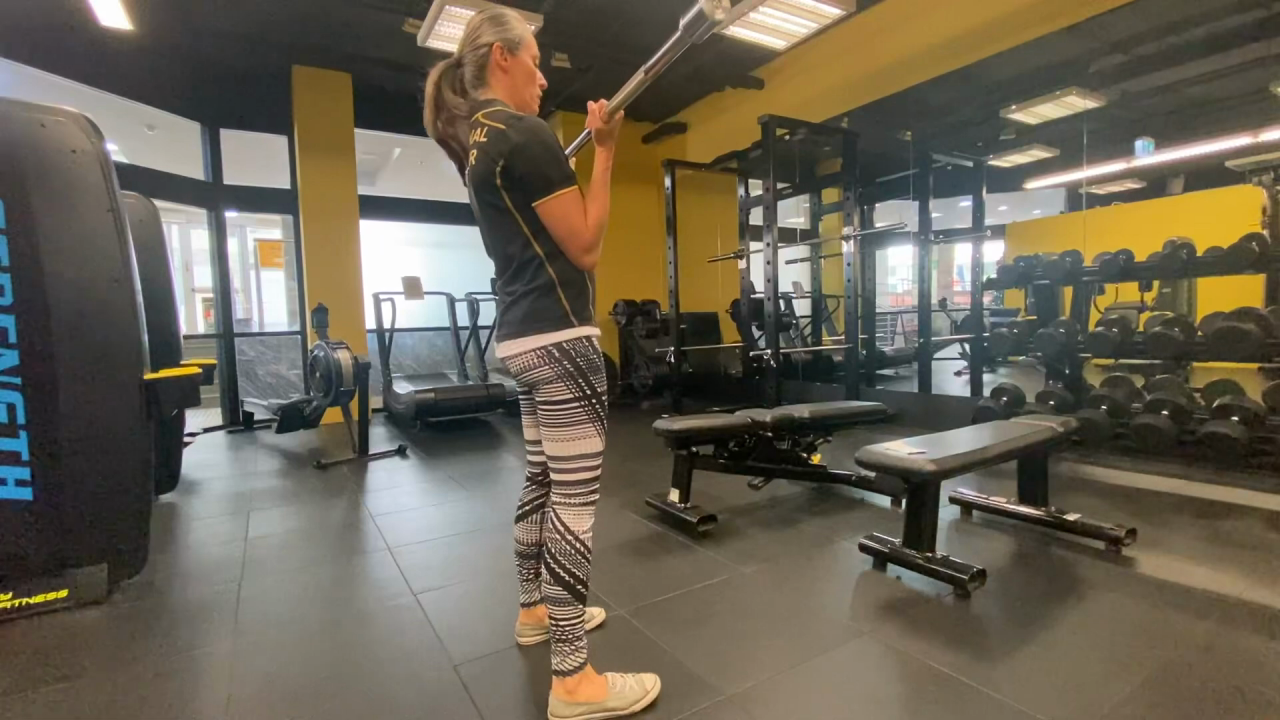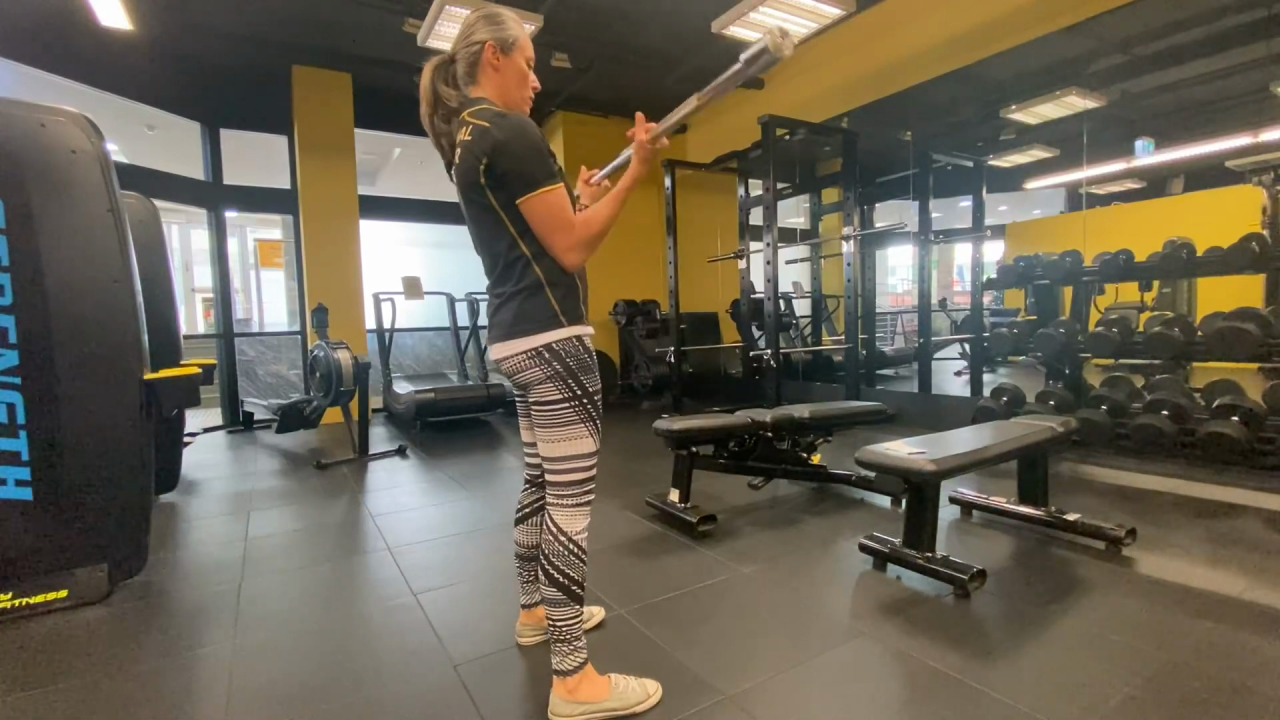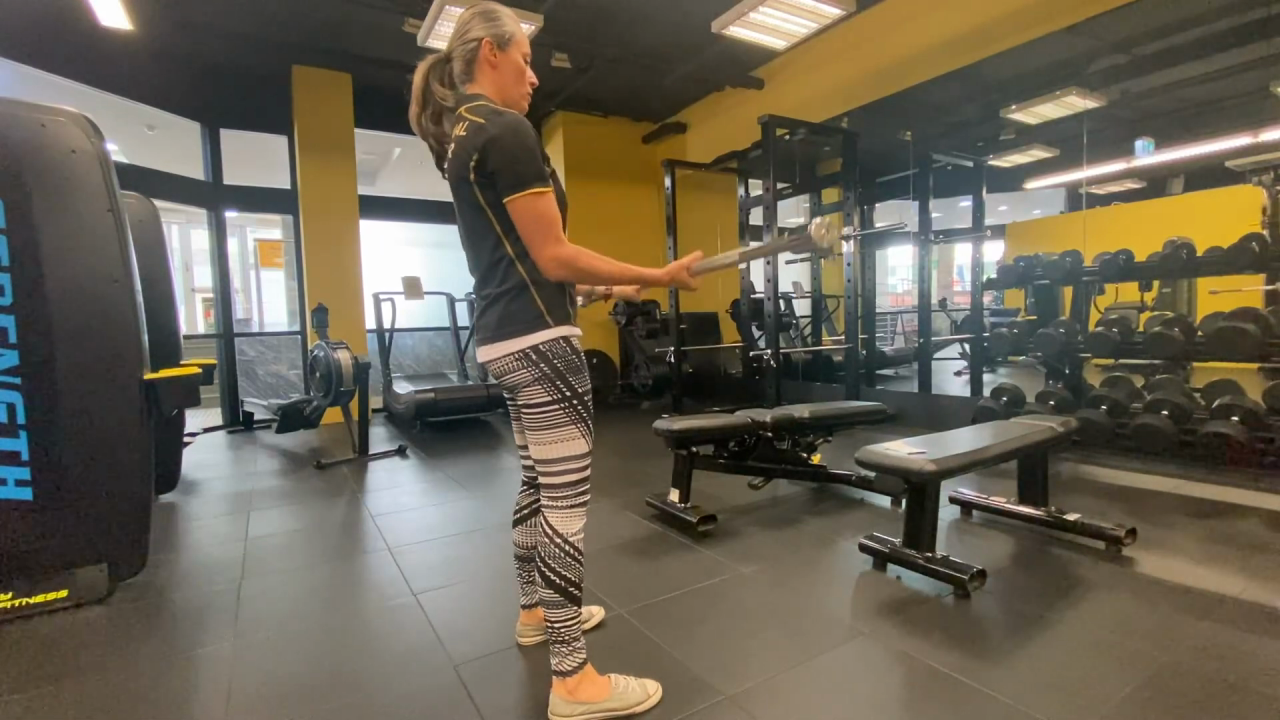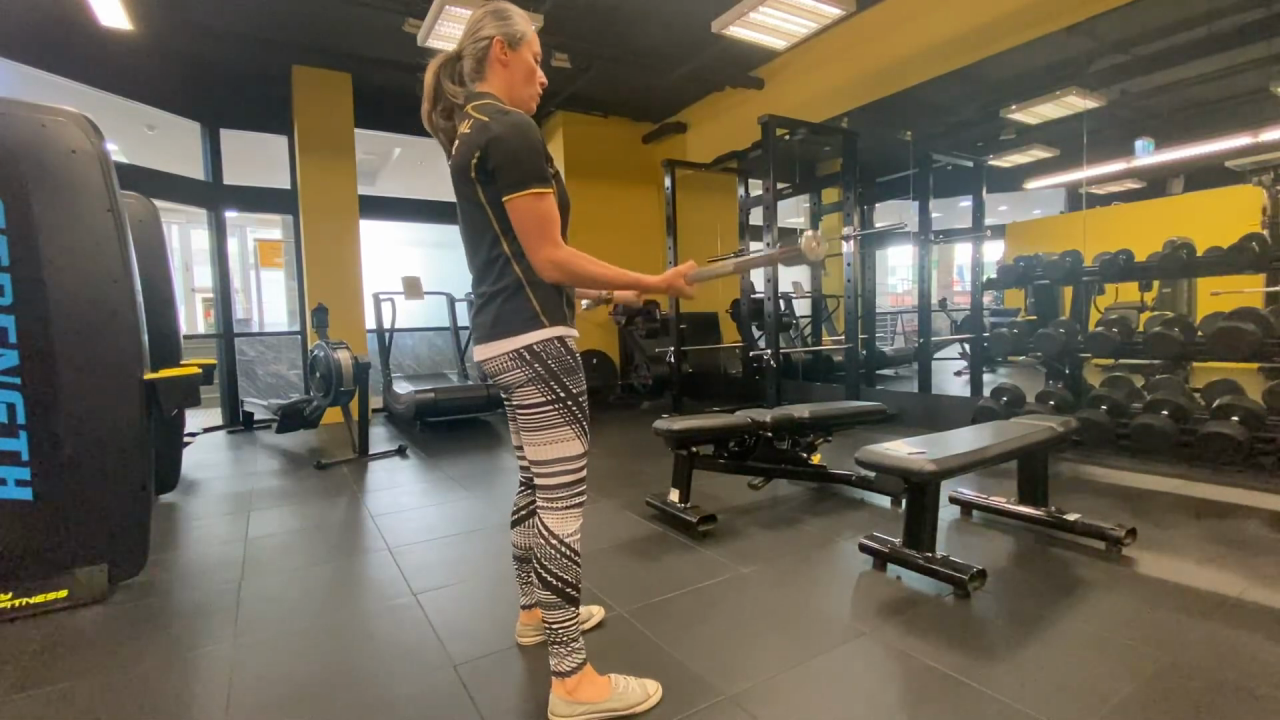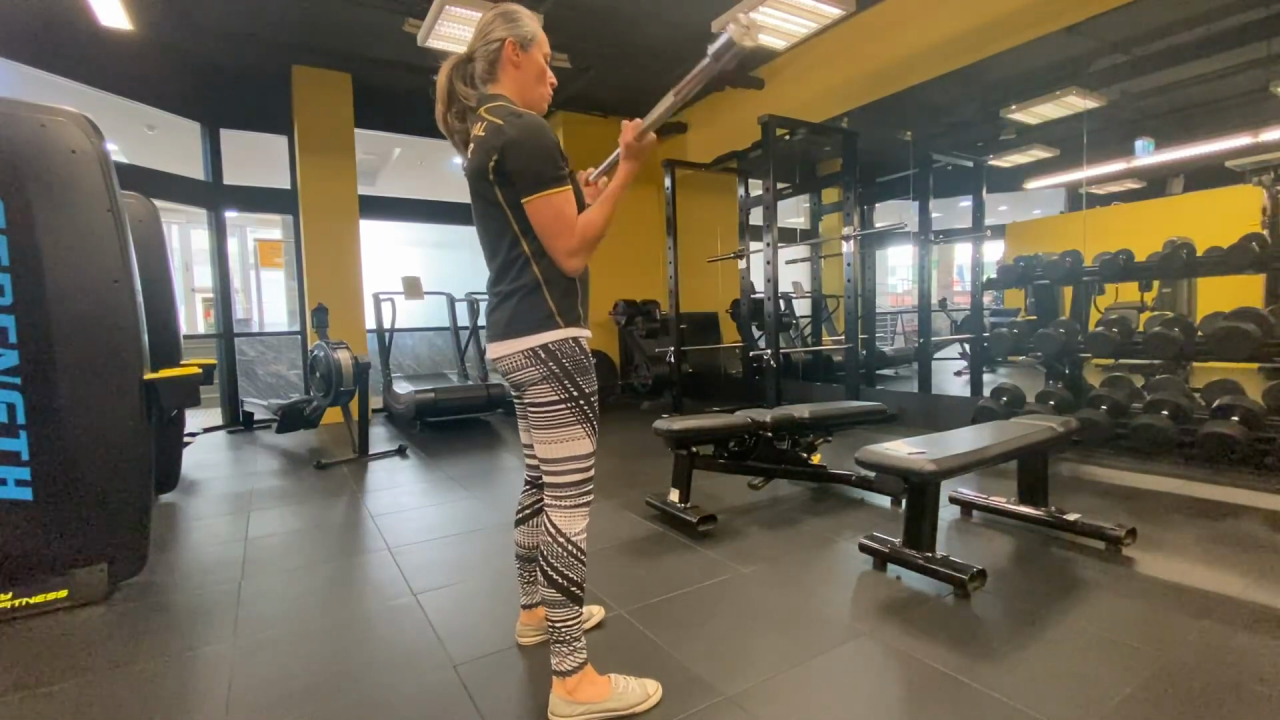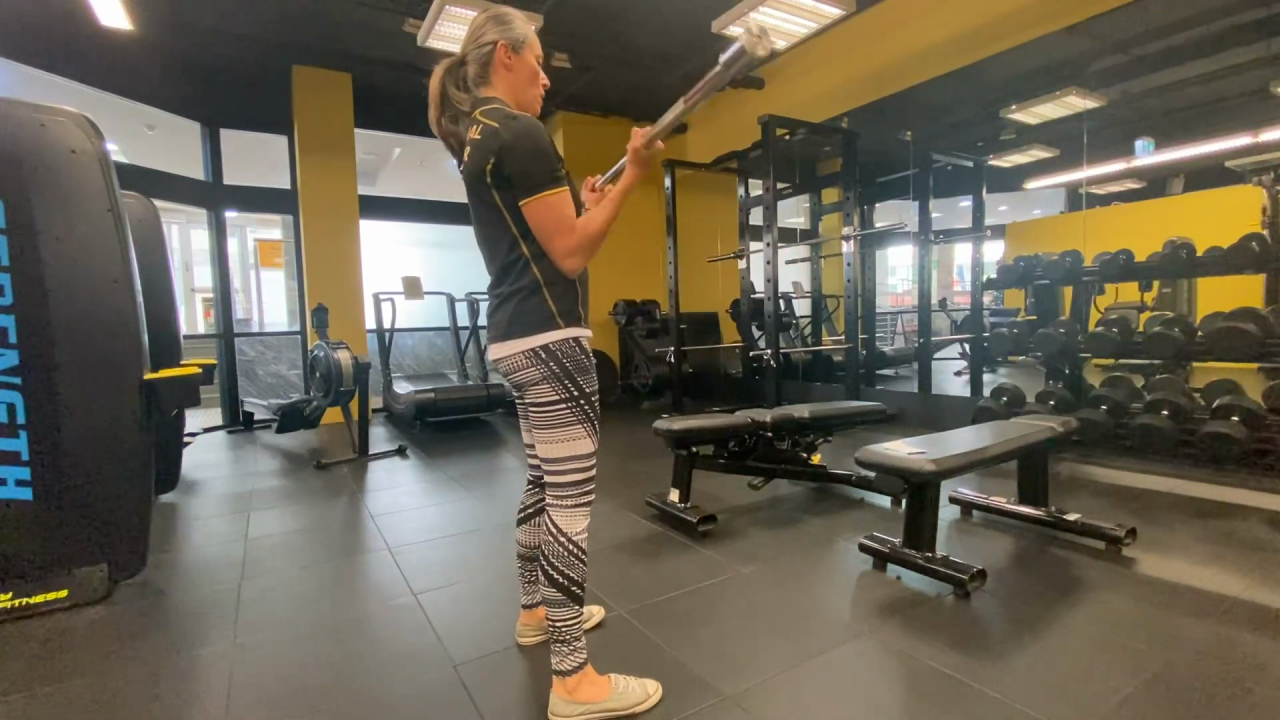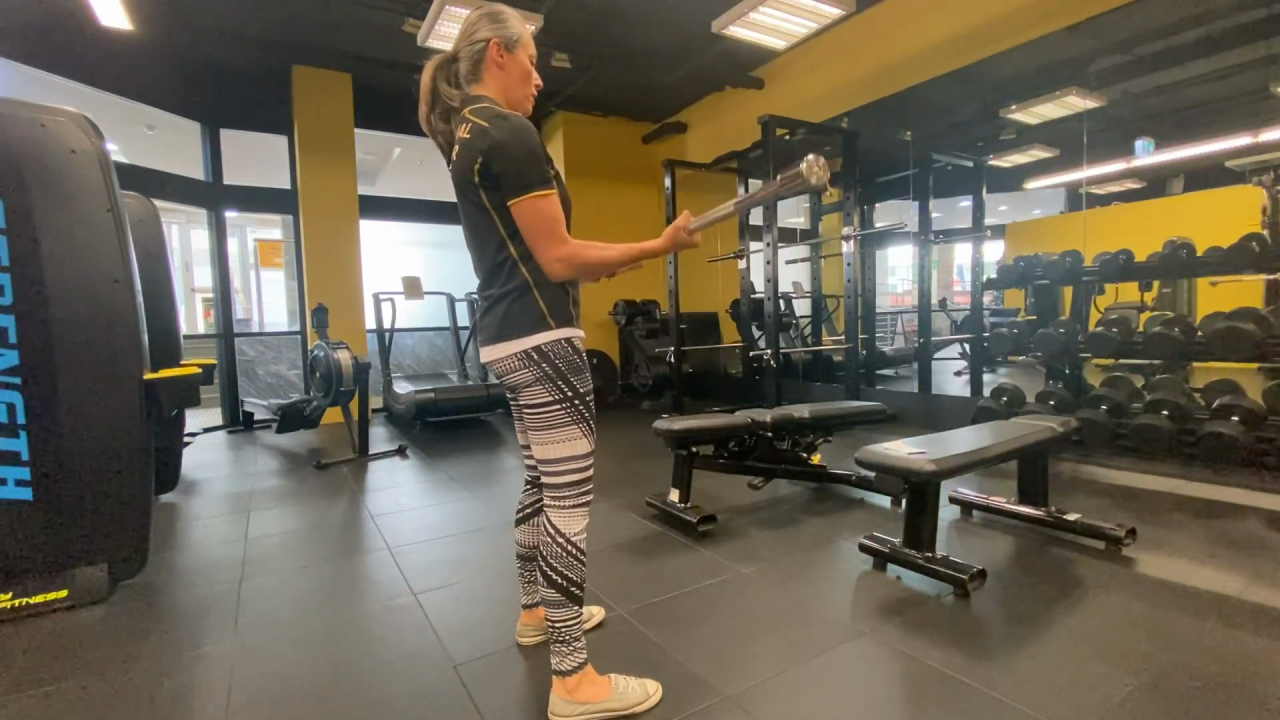
dt=0.4s
person 1, frame 1
left shoulder: (475, 139)
right shoulder: (525, 133)
right elbow: (585, 247)
left wrist: (572, 160)
right wrist: (603, 153)
left hip: (521, 334)
right hip: (557, 337)
left knee: (542, 480)
right knee: (575, 495)
left ankle: (535, 608)
person 1, frame 2
left shoulder: (467, 139)
right shoulder: (511, 132)
right elbow: (573, 250)
left wrist: (576, 196)
right wrist: (636, 169)
left hip: (515, 334)
right hip: (549, 337)
left knee: (540, 481)
right knee: (570, 497)
left ankle: (534, 608)
person 1, frame 3
left shoulder: (461, 135)
right shoulder: (506, 131)
right elbow: (553, 257)
left wrist: (604, 285)
right wrist: (656, 276)
left hip: (505, 336)
right hip: (538, 339)
left knee: (538, 482)
right knee: (566, 498)
left ankle: (535, 610)
person 1, frame 4
left shoulder: (469, 132)
right shoulder: (512, 131)
right elbow: (549, 259)
left wrist: (607, 286)
right wrist: (652, 283)
left hip: (501, 335)
right hip: (533, 338)
left knee: (536, 483)
right knee: (562, 497)
left ankle: (534, 611)
person 1, frame 5
left shoulder: (483, 133)
right shoulder: (525, 132)
right elbow: (570, 253)
left wrist: (581, 198)
right wrist: (626, 174)
left hip: (514, 332)
right hip: (546, 336)
left knee: (541, 480)
right knee: (569, 496)
left ankle: (535, 609)
person 1, frame 6
left shoulder: (477, 137)
right shoulder: (520, 134)
right elbow: (570, 255)
left wrist: (583, 202)
right wrist: (631, 178)
left hip: (516, 333)
right hip: (547, 336)
left knee: (543, 480)
right knee: (571, 495)
left ankle: (536, 609)
person 1, frame 7
left shoulder: (467, 136)
right shoulder: (510, 134)
right elbow: (557, 259)
left wrist: (610, 257)
right wrist: (655, 245)
left hip: (508, 335)
right hip: (540, 338)
left knee: (541, 482)
right knee: (568, 497)
left ankle: (536, 611)
